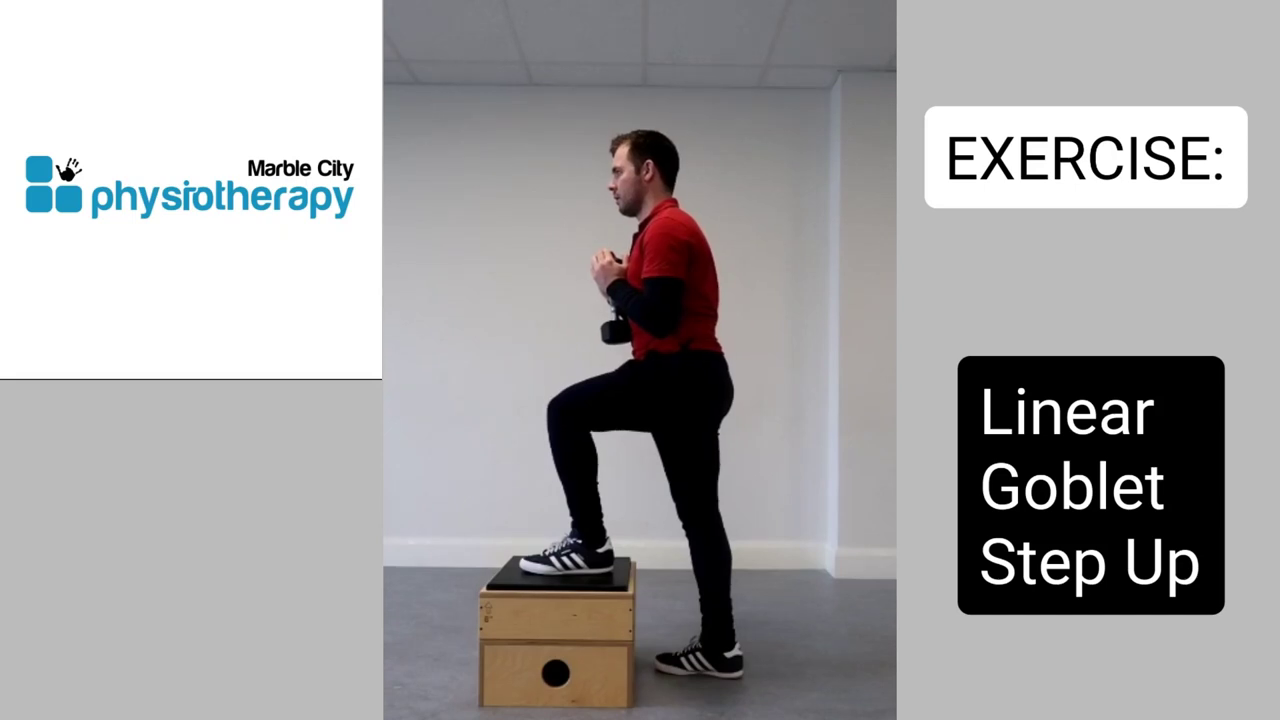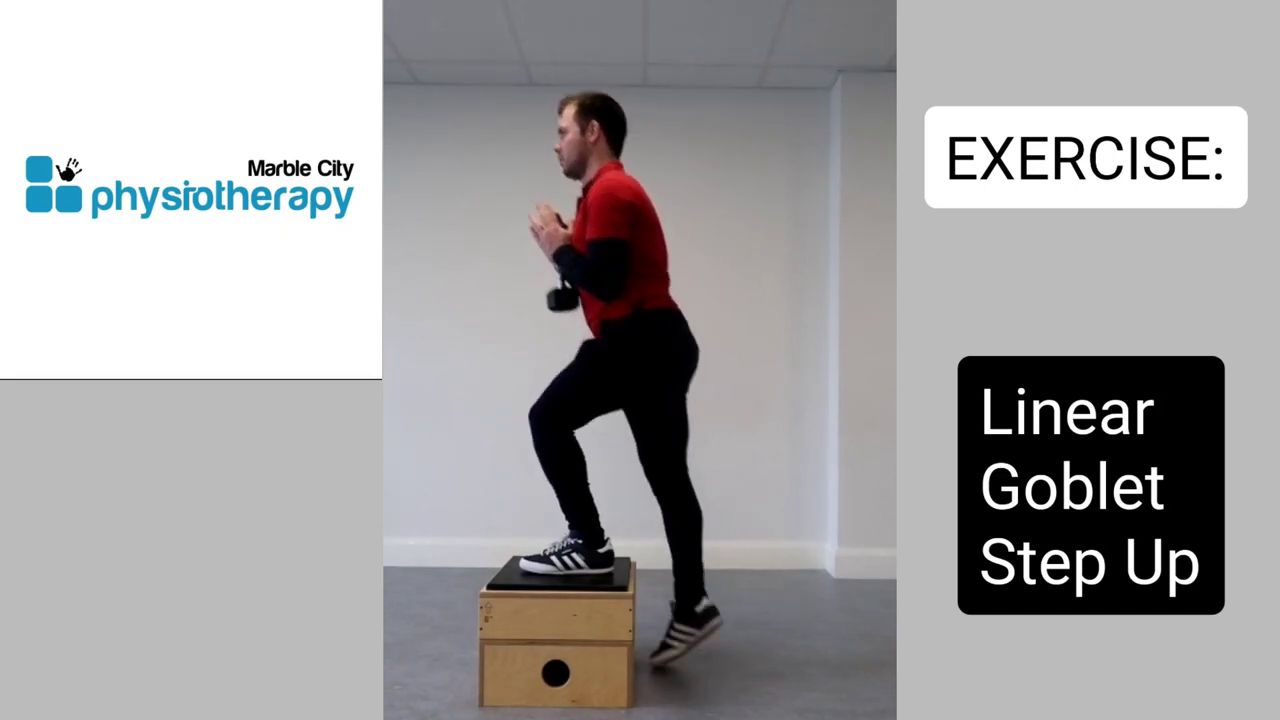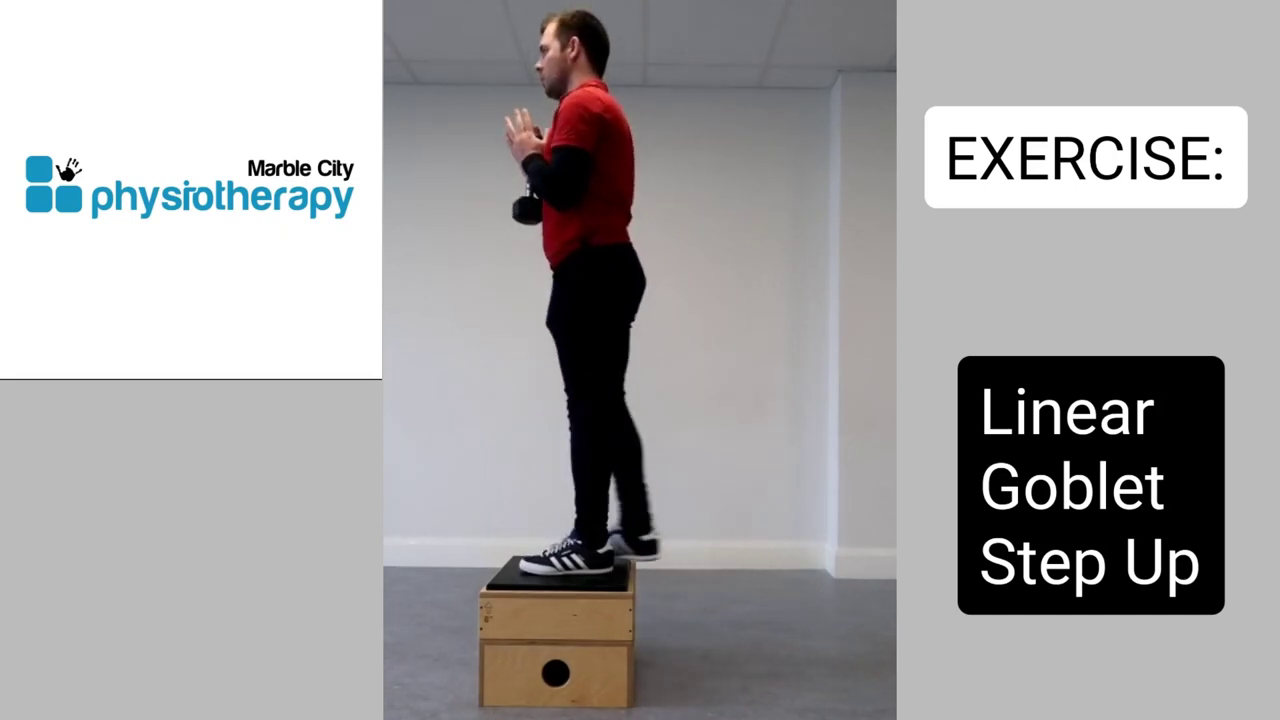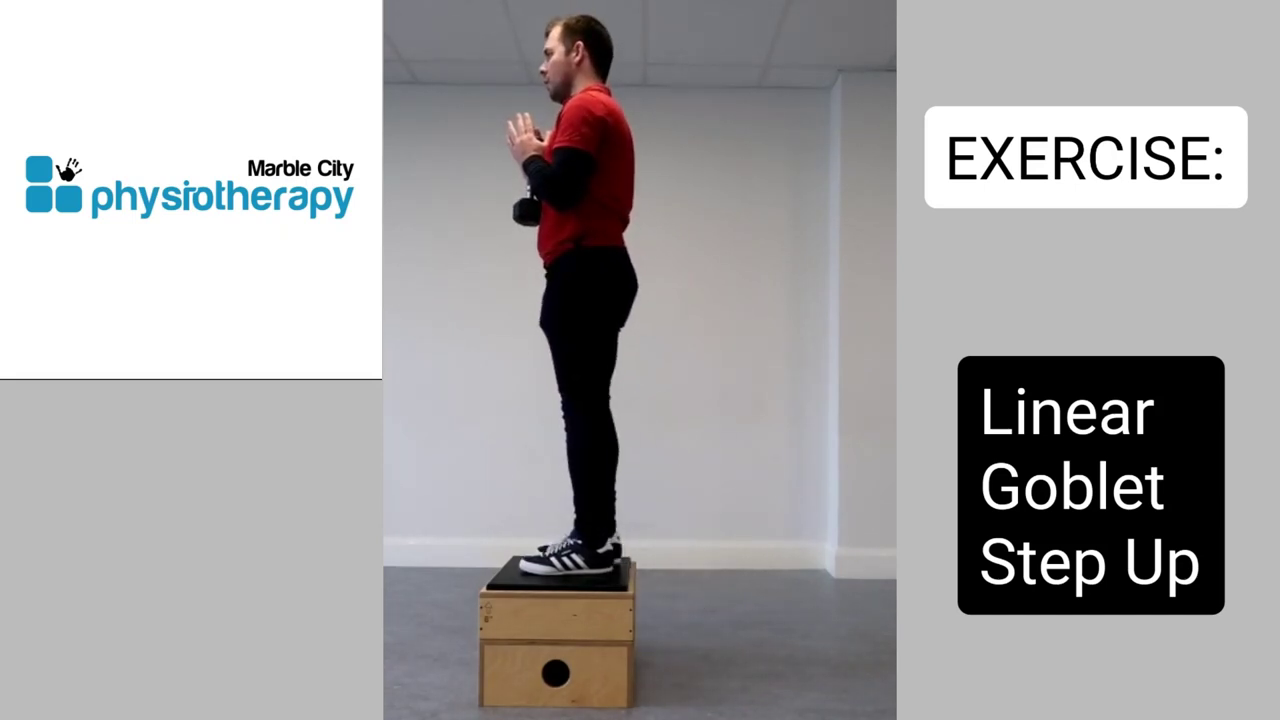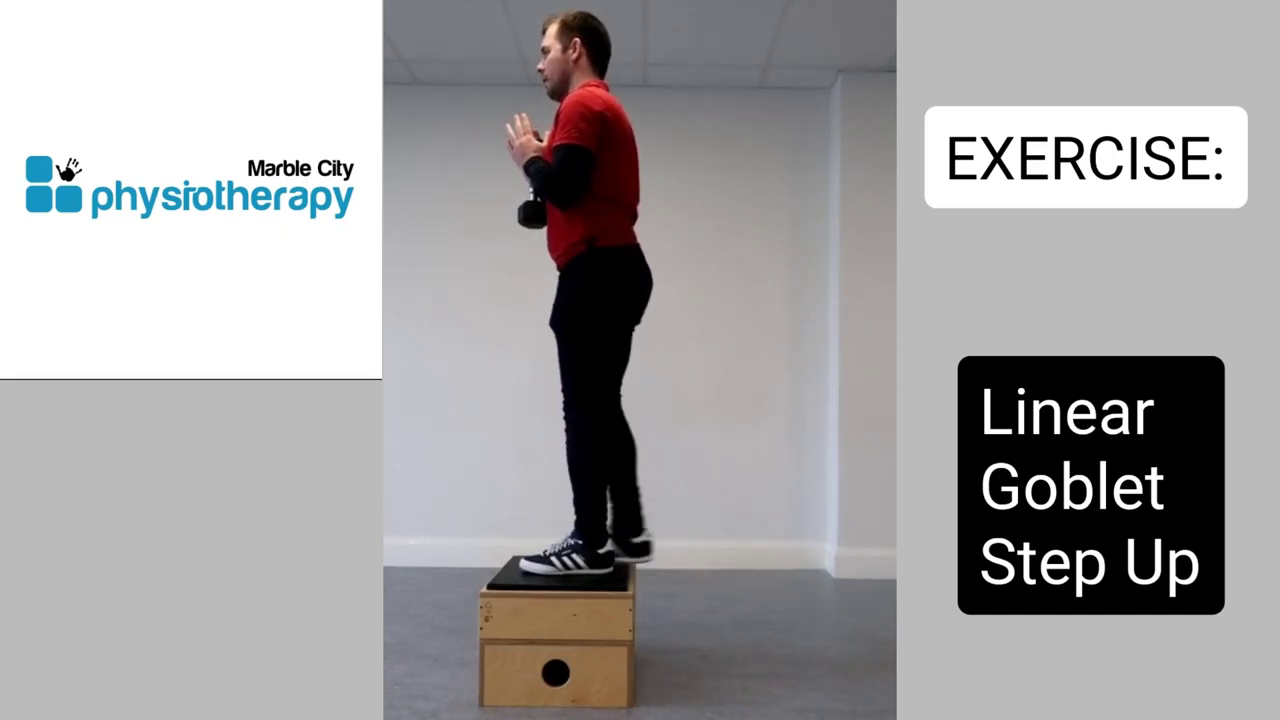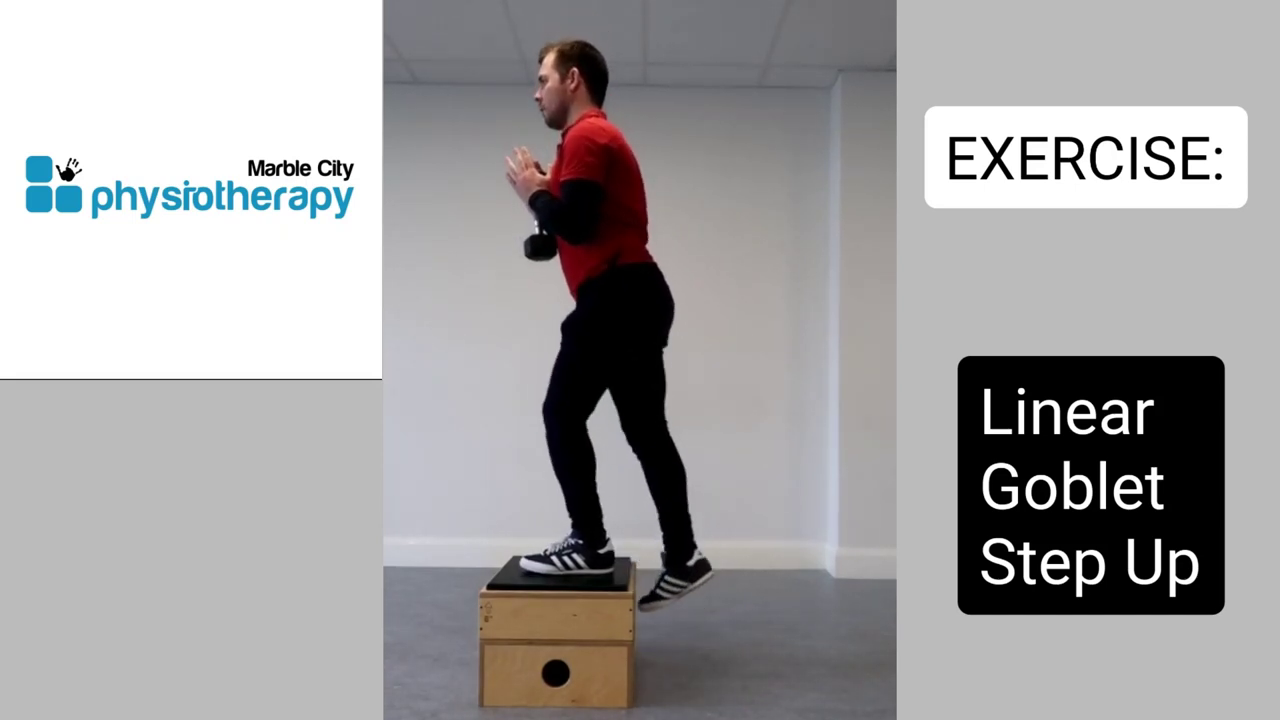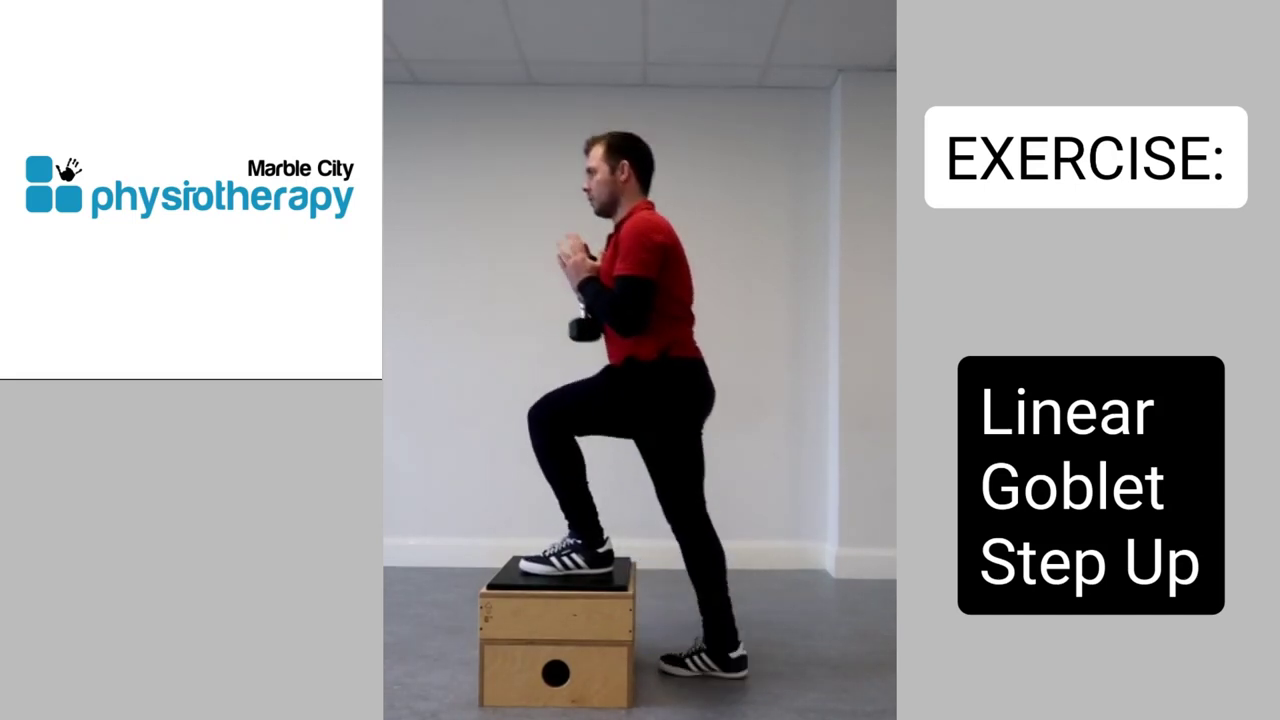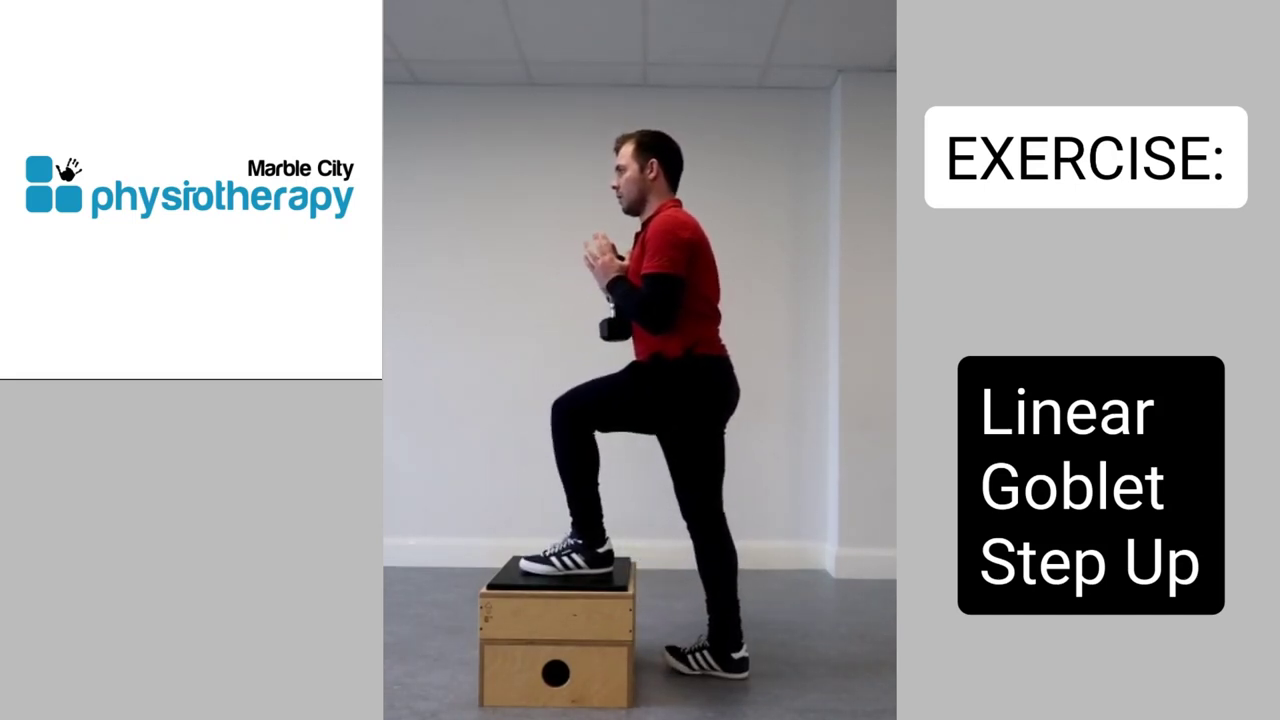
dt=0.5s
person 1, frame 1
left shoulder: (665, 228)
right shoulder: (664, 227)
left elbow: (659, 319)
left wrist: (613, 285)
right wrist: (623, 285)
left hip: (682, 378)
right hip: (692, 380)
left knee: (567, 412)
right knee: (698, 515)
left ankle: (589, 542)
right ankle: (719, 645)
person 1, frame 2
left shoulder: (608, 191)
right shoulder: (612, 189)
left elbow: (605, 280)
left wrist: (556, 248)
right wrist: (567, 247)
left hip: (642, 341)
right hip: (657, 342)
left knee: (549, 417)
right knee: (667, 477)
left ankle: (588, 543)
right ankle: (692, 606)
person 1, frame 3
left shoulder: (582, 105)
right shoulder: (599, 107)
left elbow: (562, 190)
left wrist: (528, 155)
right wrist: (540, 159)
left hip: (590, 273)
right hip: (606, 270)
left knee: (589, 409)
right knee: (605, 406)
left ankle: (588, 544)
right ankle: (636, 528)
person 1, frame 4
left shoulder: (586, 109)
right shoulder: (602, 112)
left elbow: (562, 190)
left wrist: (529, 156)
right wrist: (544, 160)
left hip: (584, 274)
right hip: (598, 272)
left knee: (583, 408)
right knee: (588, 407)
left ankle: (591, 543)
right ankle: (597, 535)
person 1, frame 5
left shoulder: (583, 105)
right shoulder: (601, 108)
left elbow: (563, 188)
left wrist: (529, 156)
right wrist: (543, 159)
left hip: (597, 275)
right hip: (612, 272)
left knee: (586, 410)
right knee: (599, 409)
left ankle: (591, 544)
right ankle: (626, 531)
person 1, frame 6
left shoulder: (585, 137)
right shoulder: (597, 138)
left elbow: (576, 224)
left wrist: (533, 192)
right wrist: (546, 192)
left hip: (618, 298)
right hip: (635, 298)
left knee: (563, 413)
right knee: (647, 433)
left ankle: (589, 546)
right ankle: (682, 559)
person 1, frame 7
left shoulder: (641, 230)
right shoulder: (636, 231)
left elbow: (628, 318)
left wrist: (583, 279)
right wrist: (592, 279)
left hip: (663, 383)
right hip: (672, 383)
left knee: (548, 419)
right knee: (687, 516)
left ankle: (587, 544)
right ankle: (723, 646)
person 1, frame 8
left shoulder: (668, 227)
right shoulder: (663, 229)
left elbow: (656, 315)
left wrist: (610, 279)
right wrist: (621, 279)
left hip: (686, 380)
right hip: (696, 383)
left knee: (571, 413)
right knee: (703, 516)
left ankle: (588, 543)
right ankle: (726, 646)
